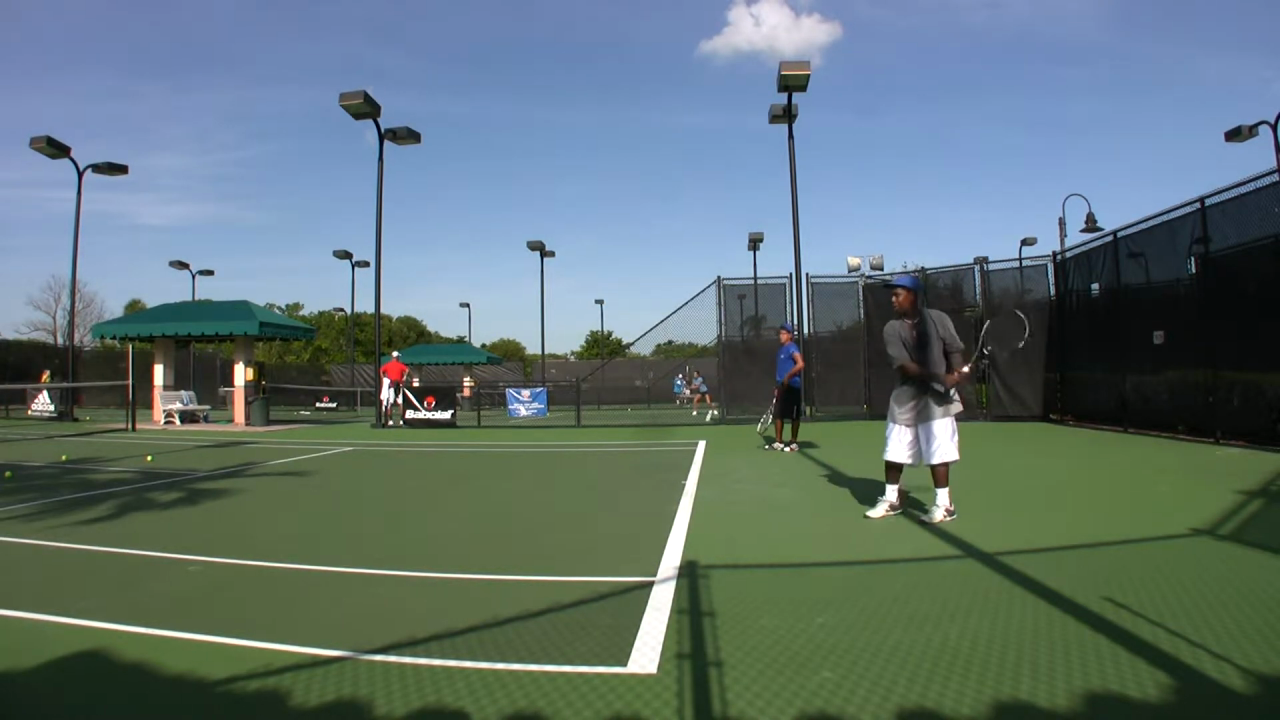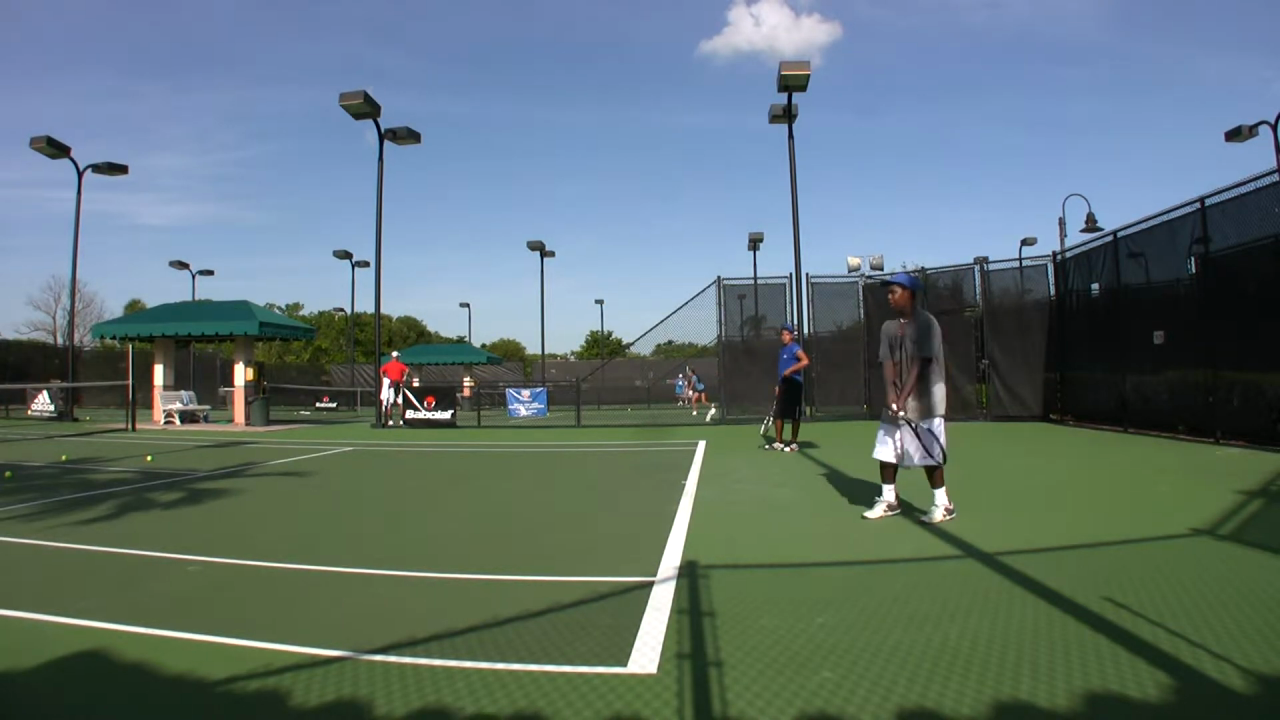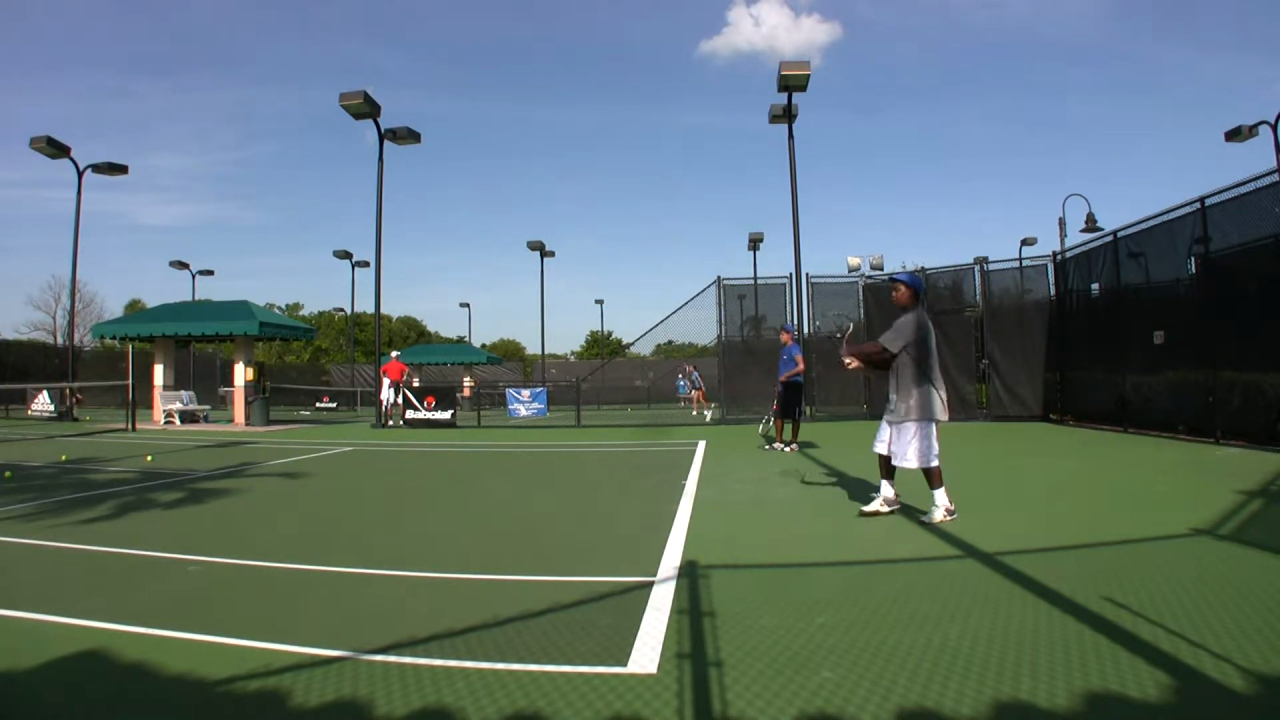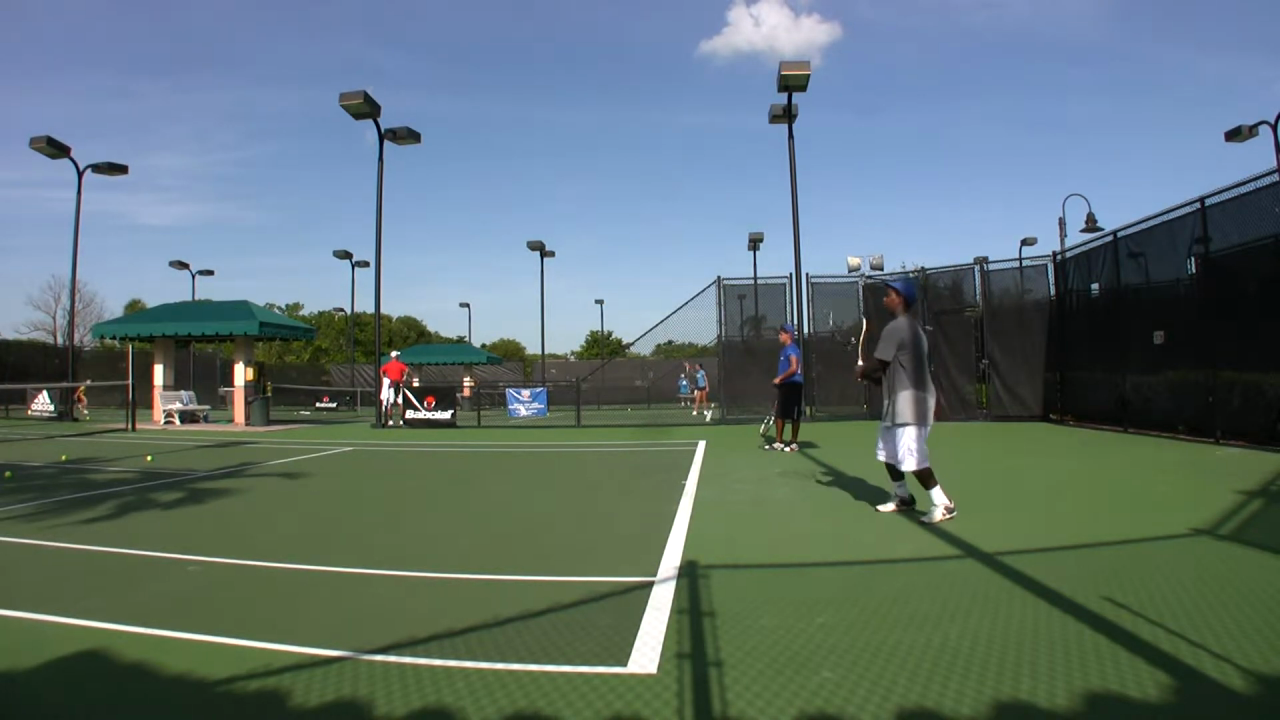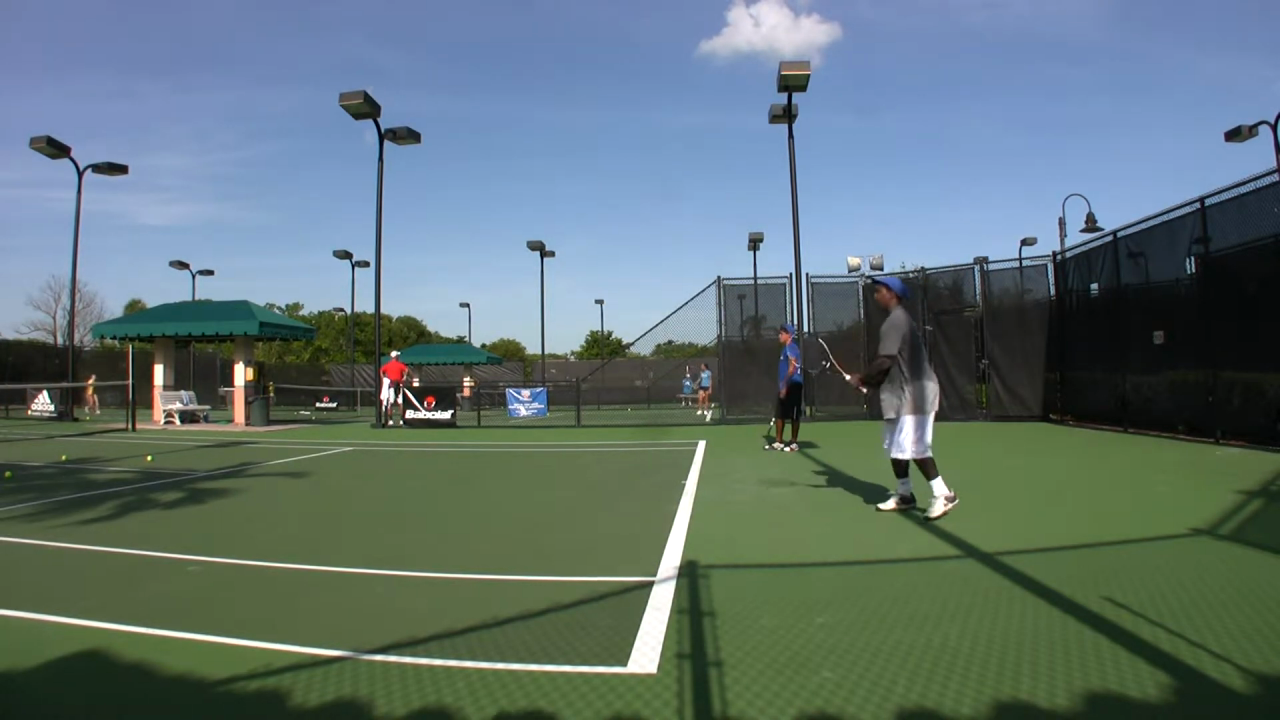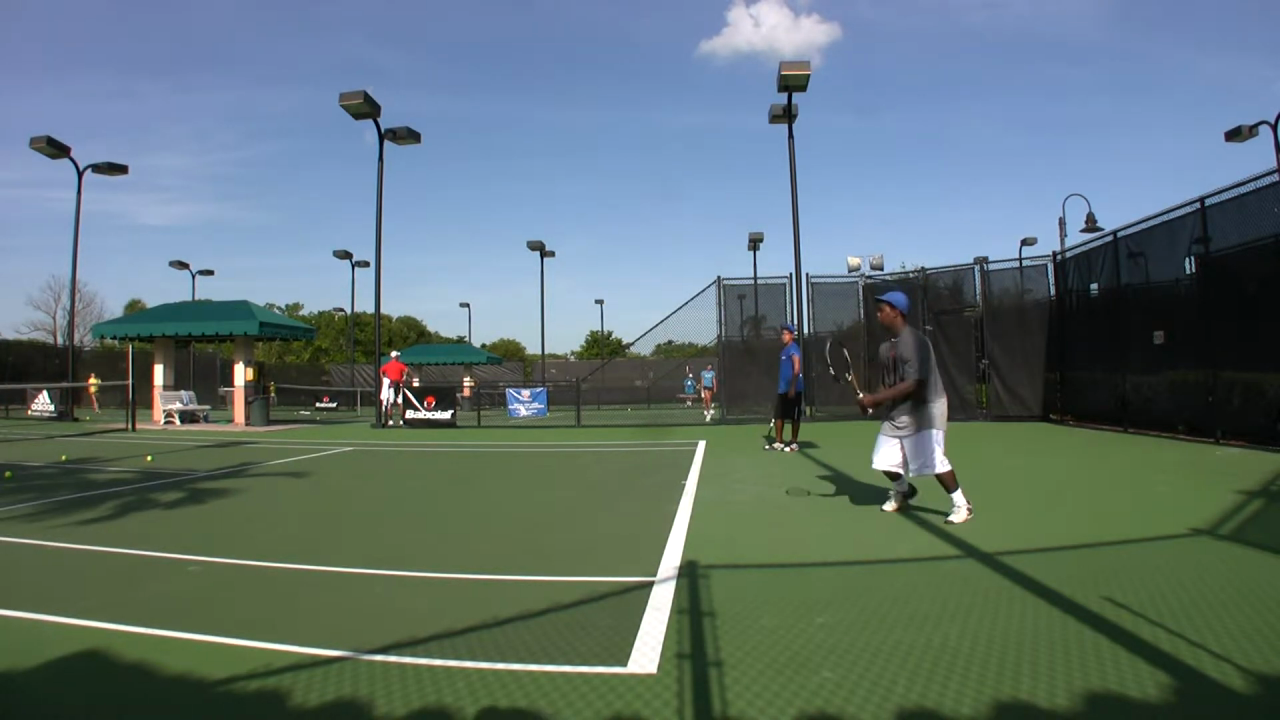
dt=0.3s
person 1, frame 1
left shoulder: (939, 319)
right shoulder: (891, 328)
left elbow: (955, 352)
right elbow: (904, 365)
left wrist: (955, 374)
right wrist: (937, 377)
left hip: (937, 397)
right hip: (906, 397)
left knee: (937, 453)
right knee: (894, 451)
left ankle: (944, 505)
right ankle: (891, 500)
person 1, frame 2
left shoulder: (925, 322)
right shoulder: (888, 328)
left elbow: (920, 364)
right elbow: (888, 364)
left wrist: (904, 396)
right wrist: (891, 395)
left hip: (924, 398)
right hip: (896, 399)
left knee: (928, 452)
right knee: (886, 450)
left ankle: (943, 505)
right ankle: (889, 501)
person 1, frame 3
left shoulder: (912, 321)
right shoulder: (906, 321)
left elbow: (878, 348)
right elbow: (888, 359)
left wrist: (851, 351)
right wrist: (861, 361)
left hip: (919, 398)
right hip: (900, 398)
left knee: (923, 454)
right knee: (885, 446)
left ankle: (944, 505)
right ankle: (887, 497)
person 1, frame 4
left shoulder: (895, 327)
right shoulder: (910, 327)
left elbow: (878, 364)
left wrist: (862, 371)
right wrist: (871, 375)
left hip: (910, 400)
right hip: (899, 401)
left knee: (911, 458)
right knee: (889, 453)
left ankle: (942, 504)
right ankle: (903, 496)
person 1, frame 5
left shoulder: (895, 321)
right shoulder: (897, 321)
left elbow: (884, 362)
left wrist: (861, 378)
right wrist: (869, 381)
left hip: (915, 392)
right hip: (900, 394)
left knee: (913, 447)
right knee: (896, 447)
left ankle: (943, 494)
right ankle: (904, 494)
person 1, frame 6
left shoulder: (915, 341)
right shoulder: (886, 347)
left elbow: (912, 384)
right elbow: (887, 381)
left wrist: (877, 398)
right wrist: (872, 399)
left hip: (927, 408)
right hip: (898, 412)
left knee: (934, 460)
right knee: (883, 459)
left ankle: (962, 504)
right ankle: (903, 489)
